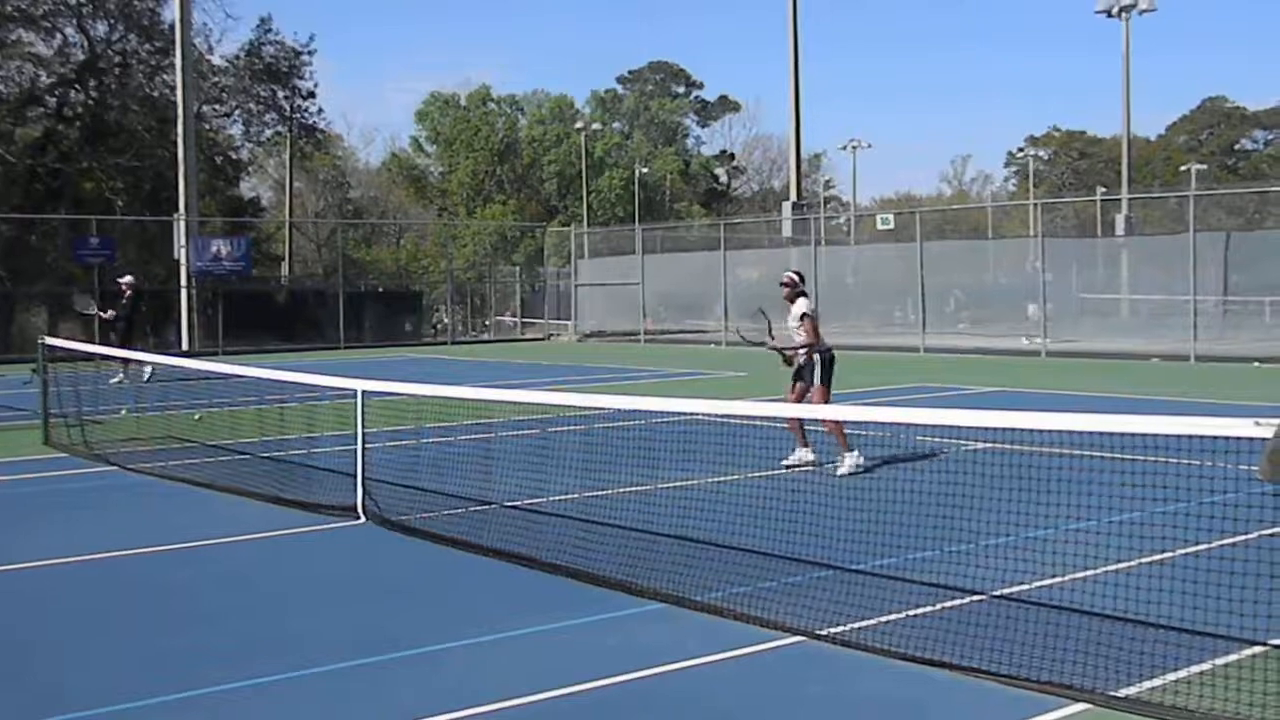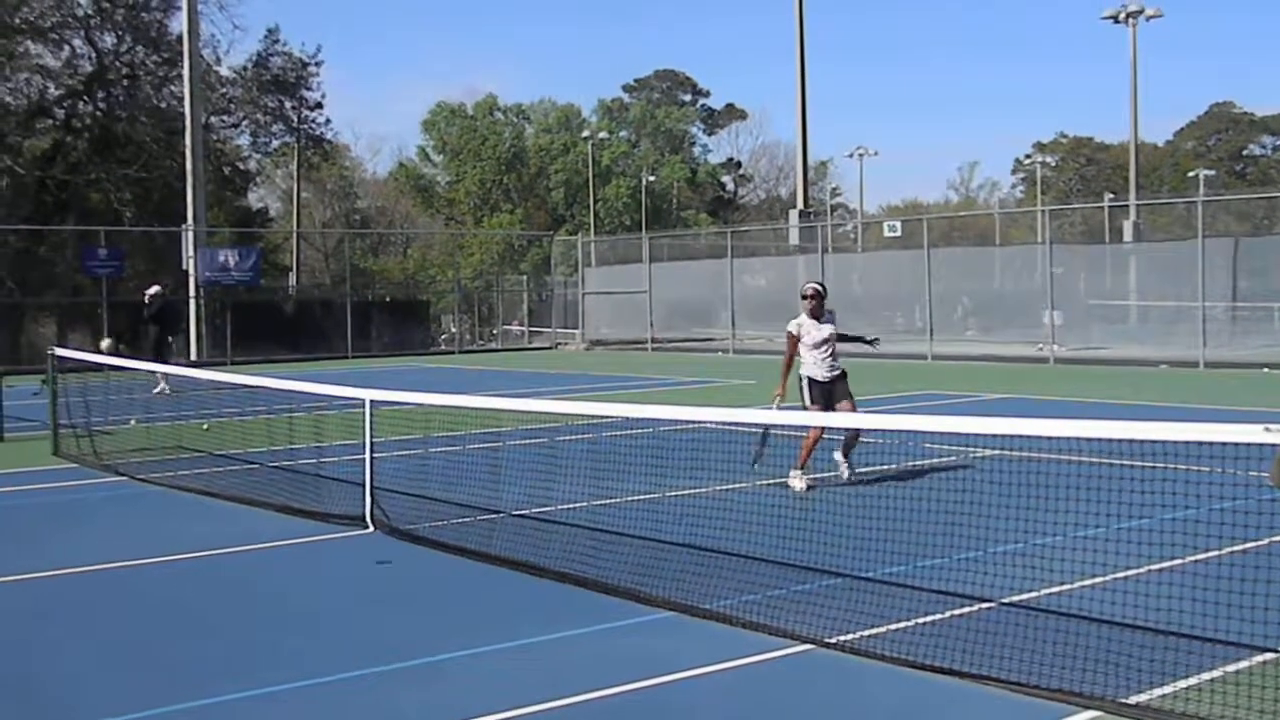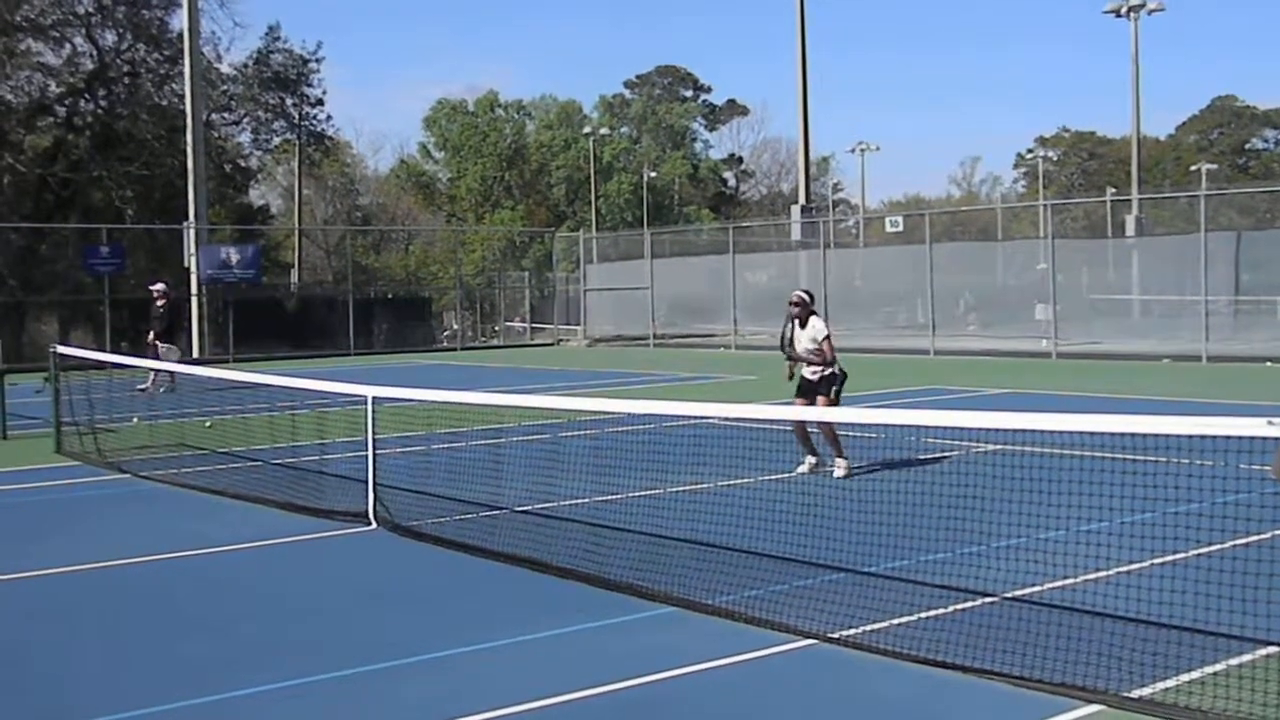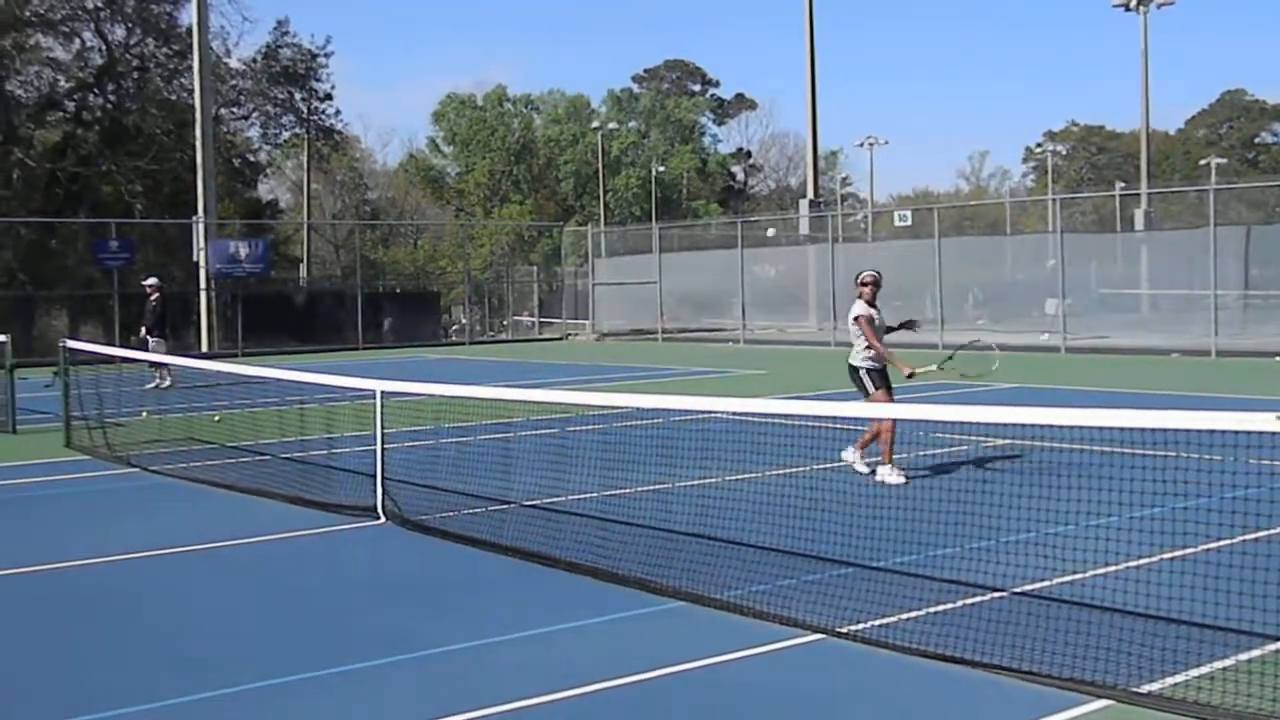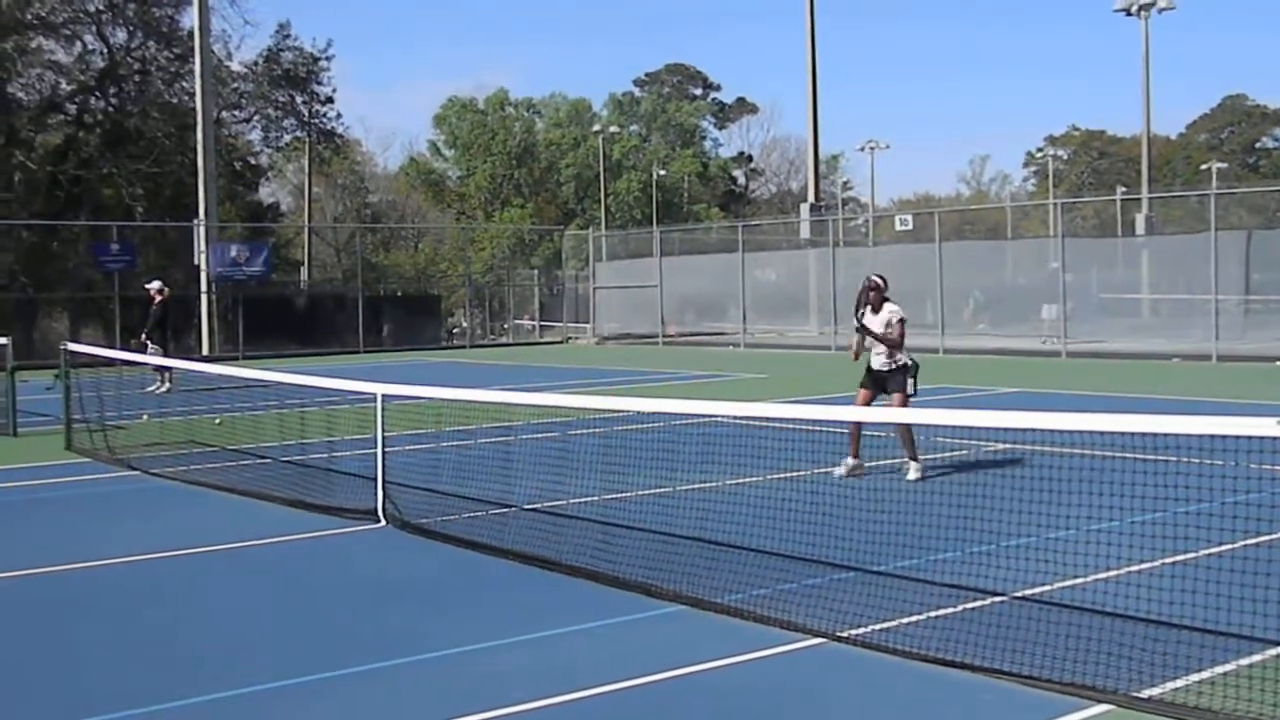
dt=1s
person 1, frame 1
left shoulder: (803, 306)
right shoulder: (796, 306)
left elbow: (813, 340)
left wrist: (782, 347)
right wrist: (792, 351)
left hip: (818, 360)
right hip: (806, 361)
right knee: (791, 405)
left ankle: (851, 455)
right ankle: (804, 450)
person 1, frame 2
left shoulder: (829, 316)
right shoulder: (797, 324)
right elbow: (789, 356)
left wrist: (862, 339)
right wrist: (782, 385)
left hip: (835, 378)
right hip: (812, 380)
right knee: (817, 430)
left ankle: (843, 456)
right ankle: (797, 473)
person 1, frame 3
left shoulder: (818, 326)
right shoulder: (792, 325)
left elbow: (830, 359)
left wrist: (803, 359)
right wrist: (791, 366)
left hip: (828, 376)
right hip: (807, 378)
right knee: (796, 419)
left ankle: (841, 460)
right ankle: (812, 458)
person 1, frame 4
left shoulder: (872, 307)
right shoulder: (860, 311)
right elbow: (875, 344)
left wrist: (900, 326)
right wrist: (901, 366)
left hip: (876, 368)
right hip: (862, 369)
left knee: (886, 419)
right knee: (889, 417)
left ankle: (854, 452)
right ankle: (886, 467)
person 1, frame 5
left shoulder: (894, 311)
right shoulder: (862, 313)
left elbow: (898, 343)
right elbow: (858, 343)
left wrist: (872, 333)
right wrist: (855, 352)
left hip: (898, 369)
right hip: (875, 370)
left ankle: (914, 463)
right ankle: (853, 461)
